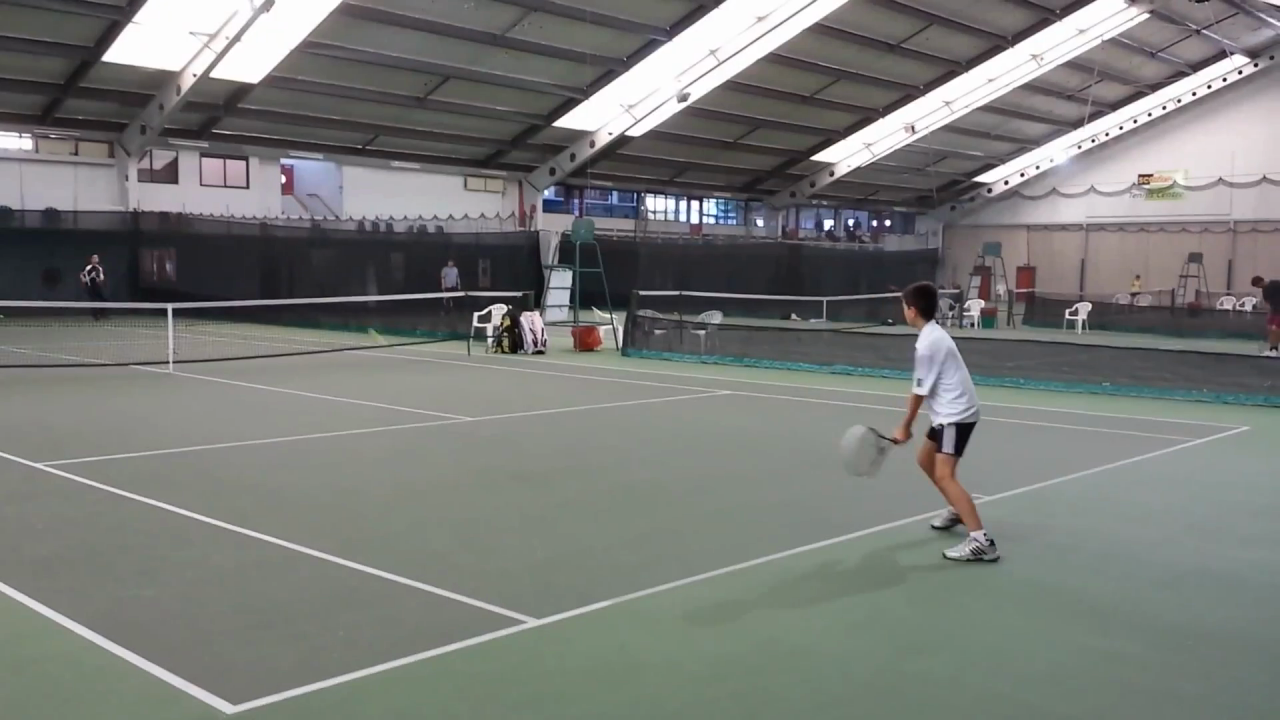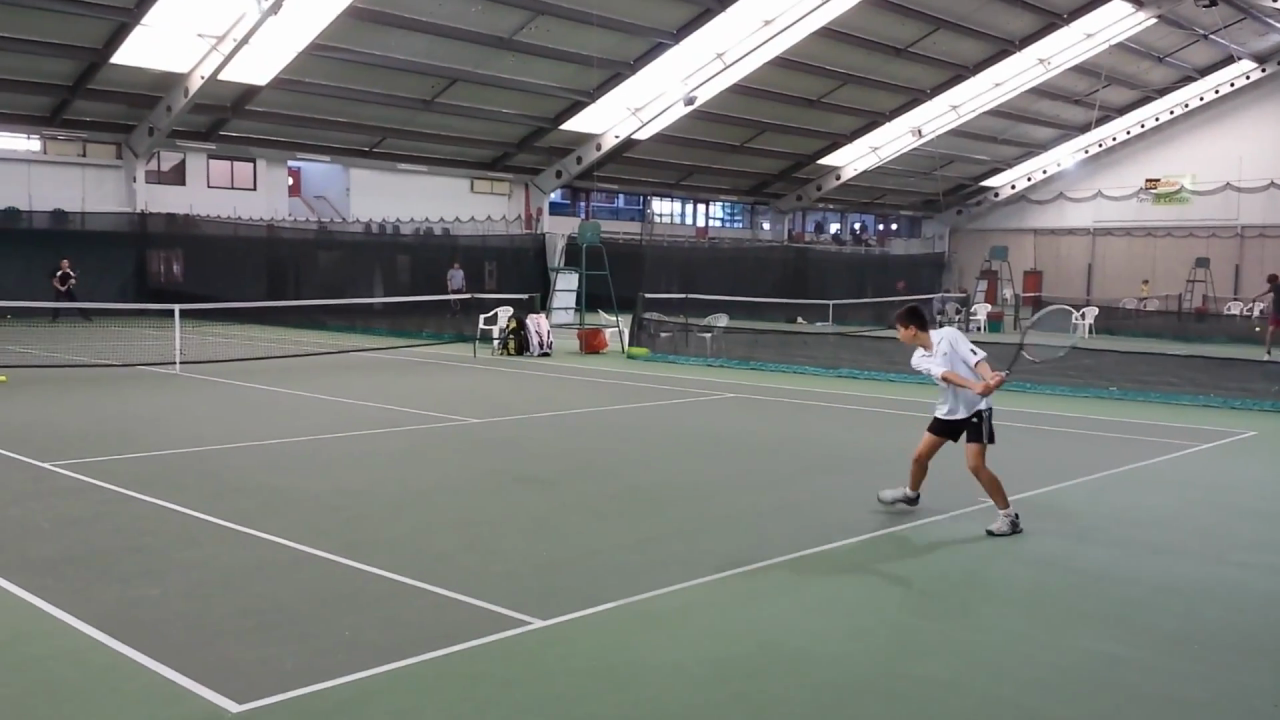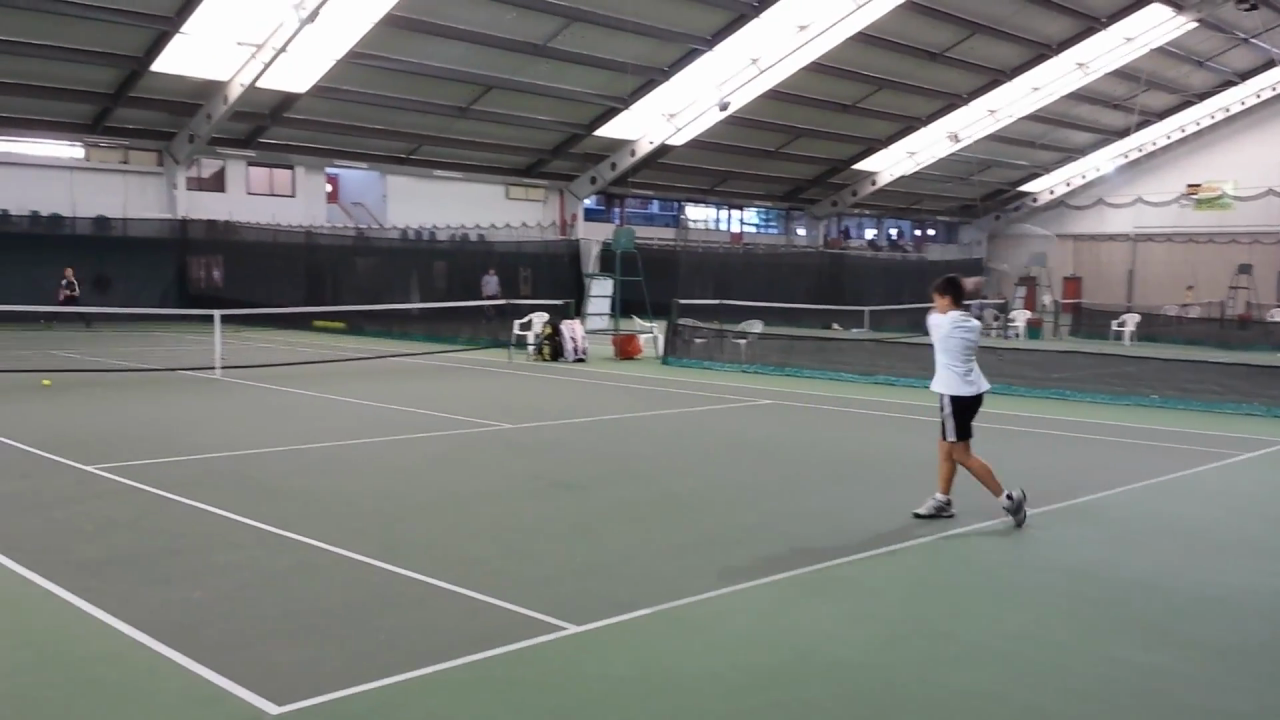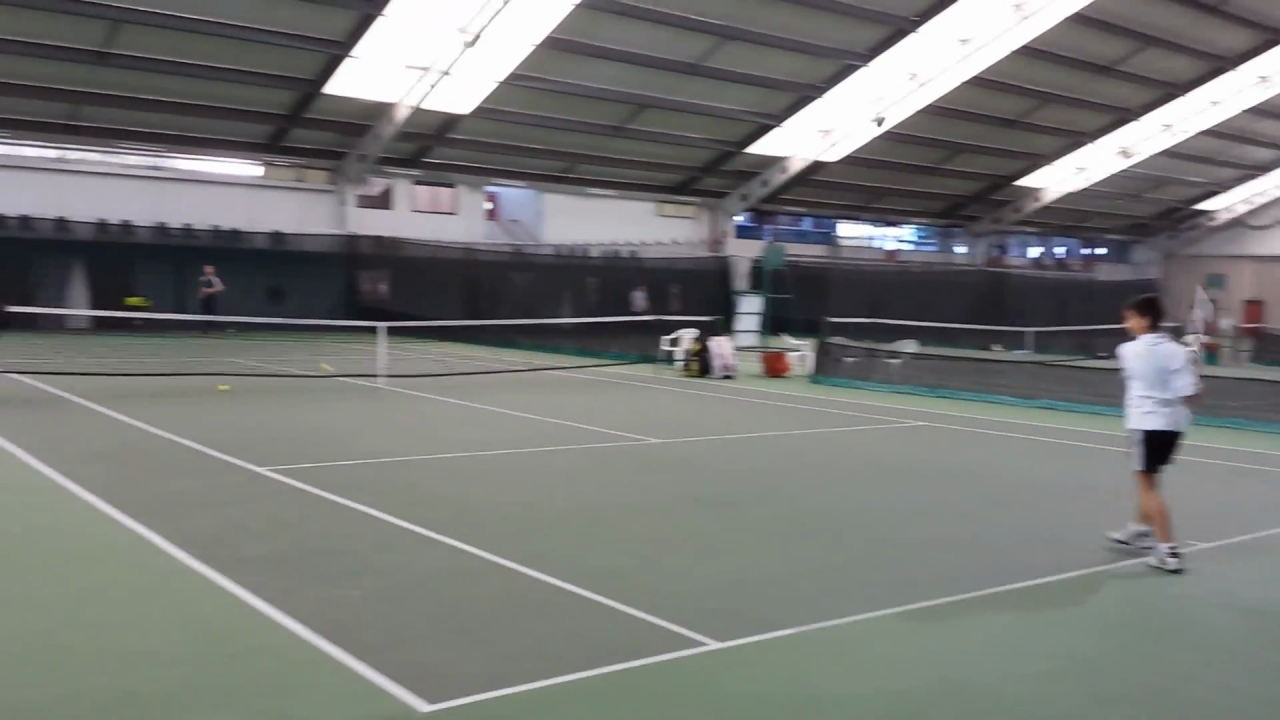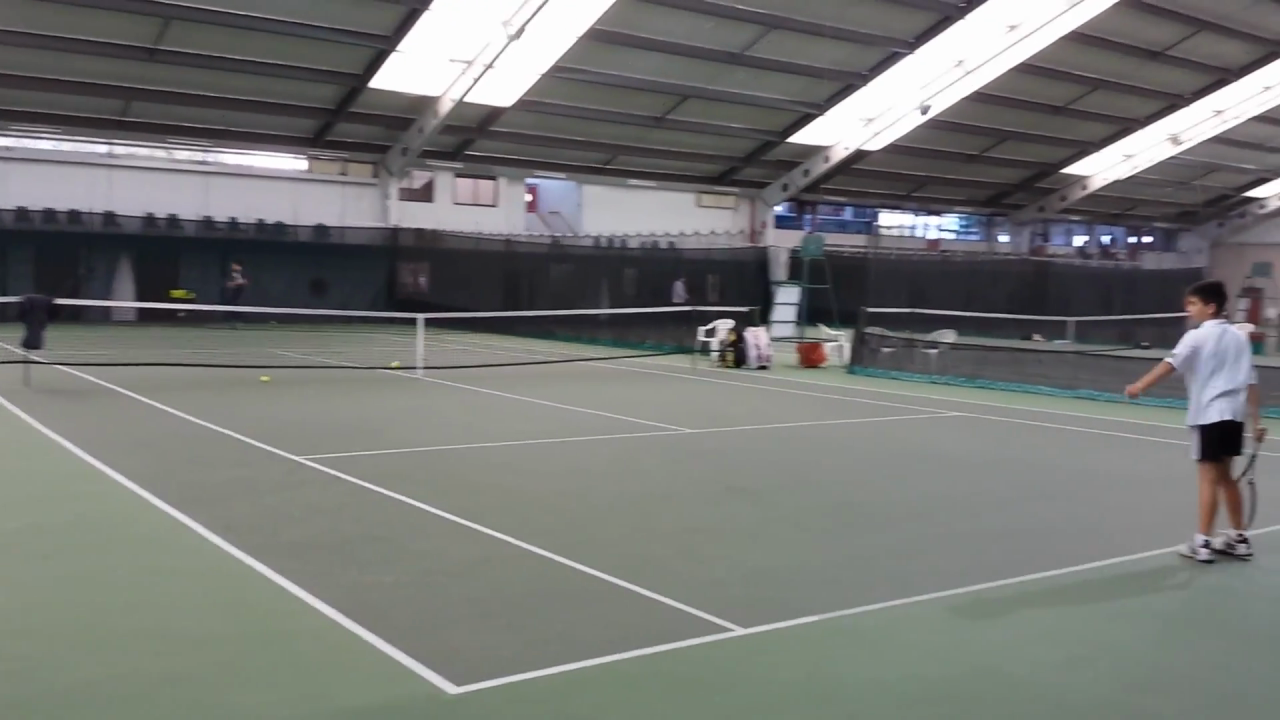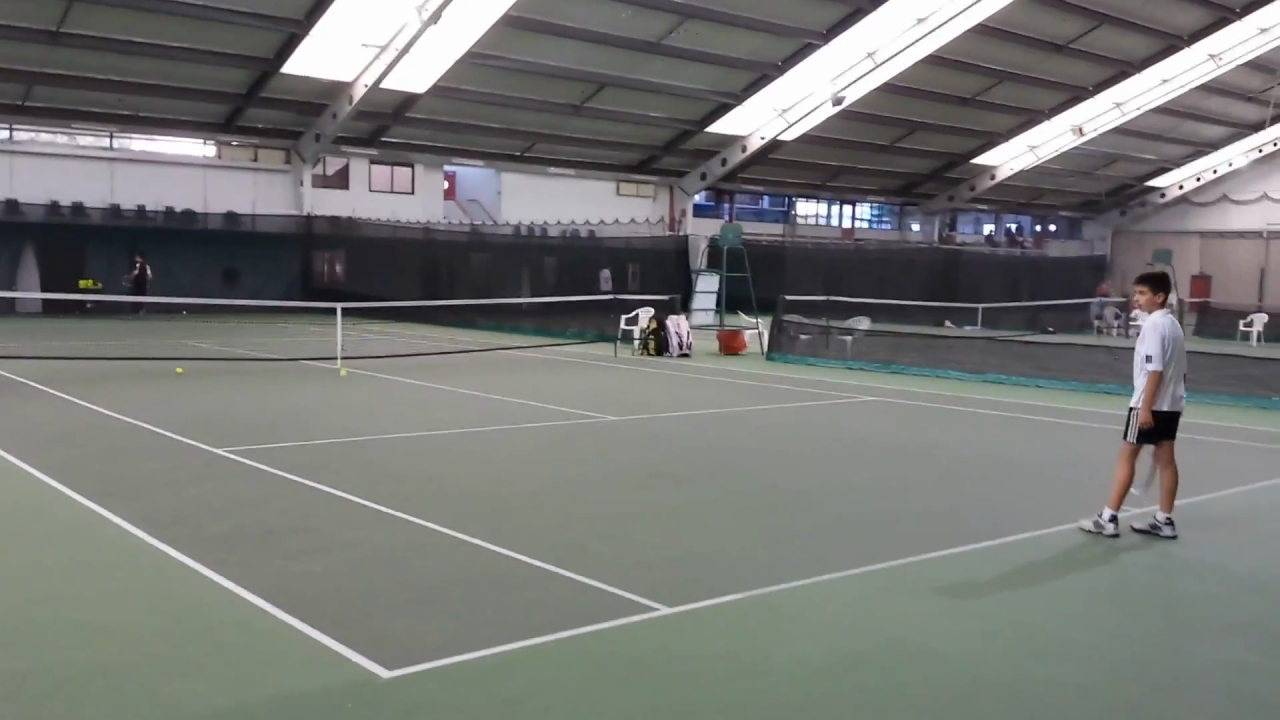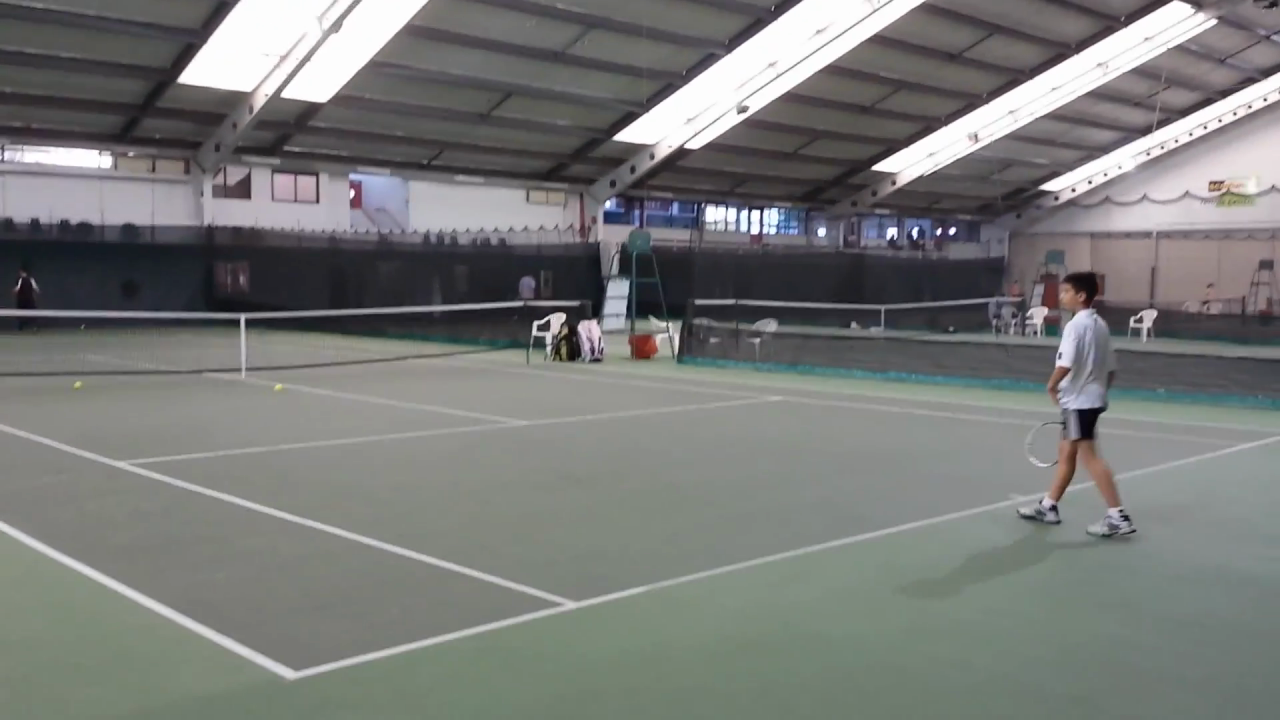
dt=0.5s
person 1, frame 1
left shoulder: (928, 345)
right shoulder: (932, 337)
left elbow: (921, 391)
right elbow: (920, 387)
left wrist: (904, 426)
right wrist: (907, 425)
left hip: (956, 414)
right hip: (944, 413)
left knee: (945, 475)
right knee: (924, 459)
left ankle: (980, 542)
right ankle: (956, 511)
person 1, frame 2
left shoulder: (950, 335)
right shoulder: (918, 359)
left elbow: (977, 358)
right elbow: (947, 375)
left wrist: (990, 378)
right wrist: (974, 385)
left hip: (976, 407)
right hip: (947, 410)
left knee: (975, 465)
right knee: (920, 455)
left ankle: (1009, 517)
right ankle: (911, 493)
person 1, frame 3
left shoulder: (937, 322)
right shoulder: (973, 324)
left wrist: (961, 287)
left hip: (955, 393)
right hip: (972, 392)
left knee: (962, 454)
right knee: (946, 446)
left ankle: (1008, 497)
right ankle: (942, 500)
person 1, frame 4
left shoulder: (1128, 351)
right shoulder: (1178, 352)
right elbow: (1189, 392)
left hip: (1147, 424)
right hip: (1173, 424)
left knee: (1148, 487)
right knee: (1149, 480)
left ankle: (1168, 551)
right ankle: (1142, 530)
person 1, frame 5
left shoulder: (1197, 337)
right shoulder: (1239, 338)
left elbow: (1171, 363)
right elbow: (1250, 382)
left wrist: (1141, 385)
right wrist: (1255, 420)
left hip: (1207, 415)
right hip: (1233, 415)
left knee: (1208, 478)
right knee: (1224, 476)
left ankle: (1202, 543)
right ankle: (1238, 538)
person 1, frame 6
left shoulder: (1153, 325)
right shoulder: (1175, 325)
left elbow: (1154, 370)
left wrist: (1145, 407)
left hip: (1150, 403)
right hip: (1172, 402)
left knee: (1127, 458)
right knee: (1166, 460)
left ankle: (1108, 518)
right ankle: (1164, 520)
person 1, frame 7
left shoulder: (1076, 325)
right shoulder: (1100, 325)
left elbow: (1064, 365)
right elbow: (1110, 369)
left wrist: (1051, 386)
left hip: (1079, 401)
right hip: (1092, 398)
left knee: (1089, 458)
right knee: (1067, 454)
left ankle: (1119, 517)
right ankle: (1048, 506)
